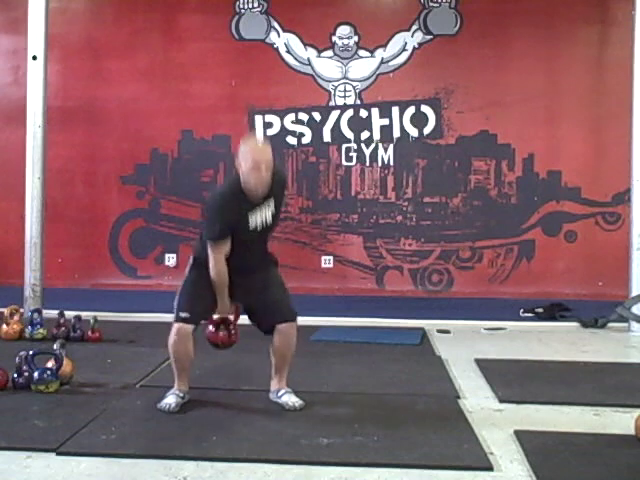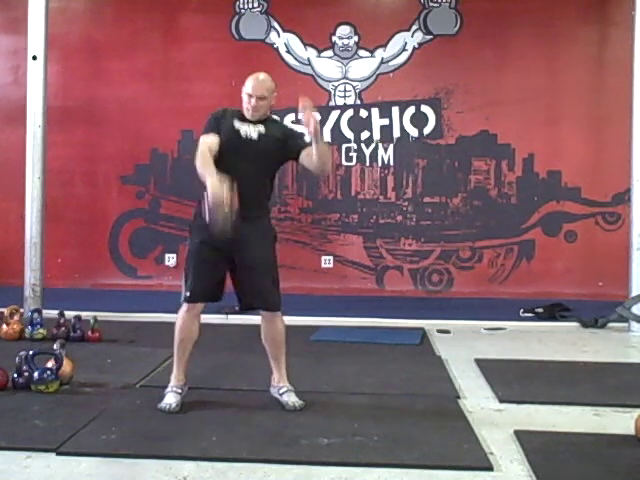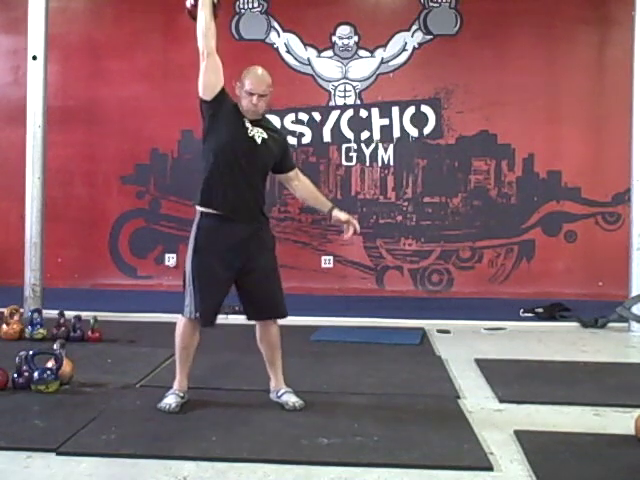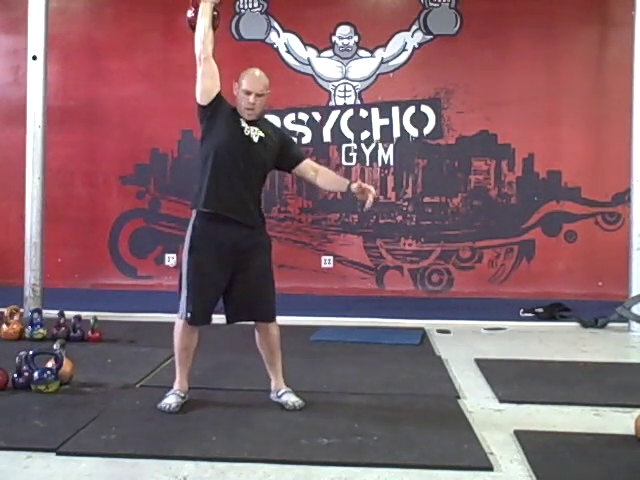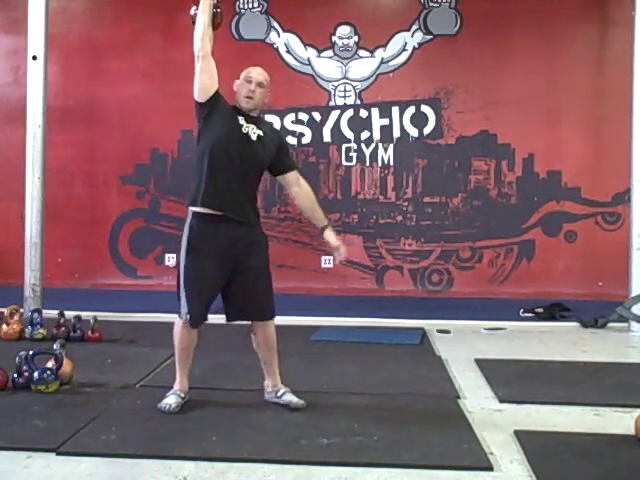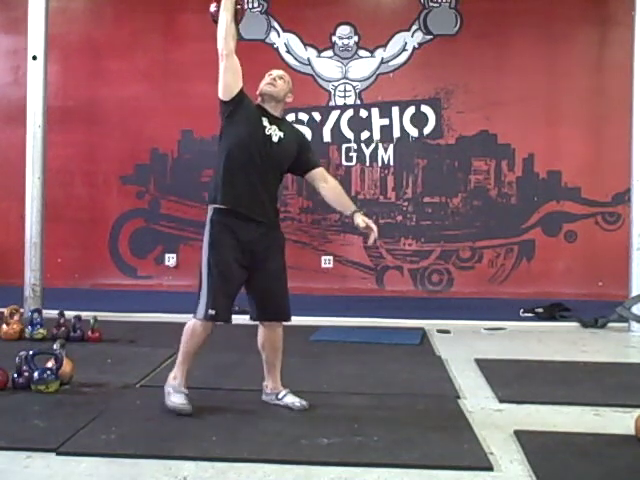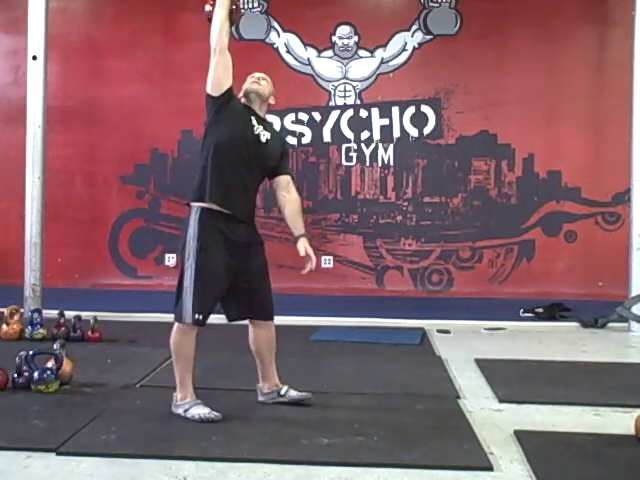
dt=0.5s
person 1, frame 1
left shoulder: (277, 180)
right shoulder: (222, 203)
right elbow: (217, 261)
right wrist: (224, 302)
left hip: (257, 266)
right hip: (211, 269)
left knee: (287, 322)
right knee: (182, 326)
left ankle: (279, 385)
right ankle: (180, 387)
person 1, frame 2
left shoulder: (282, 132)
right shoulder: (222, 118)
left elbow: (321, 166)
right elbow: (204, 155)
left wrist: (315, 134)
right wrist: (212, 182)
left hip: (254, 228)
right hip: (210, 224)
left knee: (270, 307)
right knee: (192, 303)
left ankle: (280, 382)
right ankle: (177, 383)
person 1, frame 3
left shoulder: (274, 137)
right shoulder: (219, 110)
left elbow: (294, 180)
right elbow: (207, 52)
left wrist: (331, 210)
left hip: (255, 233)
right hip: (213, 228)
left knee: (267, 314)
right knee: (194, 312)
left ankle: (278, 386)
right ankle: (179, 386)
person 1, frame 4
left shoulder: (275, 137)
right shoulder: (216, 114)
left elbow: (313, 171)
right elbow: (203, 57)
left wrist: (350, 185)
left hip: (252, 234)
right hip: (207, 229)
left knee: (264, 315)
right knee: (190, 313)
left ankle: (278, 386)
right ankle: (179, 387)
person 1, frame 5
left shoulder: (271, 138)
right shoulder: (214, 111)
left elbow: (296, 185)
right elbow: (202, 55)
left wrist: (326, 228)
left hip: (248, 233)
right hip: (205, 228)
left knee: (261, 314)
right knee: (189, 312)
left ankle: (274, 385)
right ankle: (180, 386)
person 1, frame 6
left shoulder: (293, 138)
right shoulder: (238, 110)
left elbow: (323, 181)
right elbow: (226, 53)
left wrist: (354, 213)
left hip: (266, 231)
right hip: (225, 225)
left knee: (272, 314)
right knee: (207, 311)
left ankle: (273, 387)
right ankle: (176, 382)
person 1, frame 7
left shoulder: (275, 141)
right shoulder: (224, 108)
left elbow: (286, 191)
right elbow: (220, 49)
left wrist: (301, 236)
left hip: (246, 230)
right hip: (209, 223)
left knee: (261, 312)
right knee: (191, 314)
left ankle: (270, 385)
right ankle: (183, 396)
